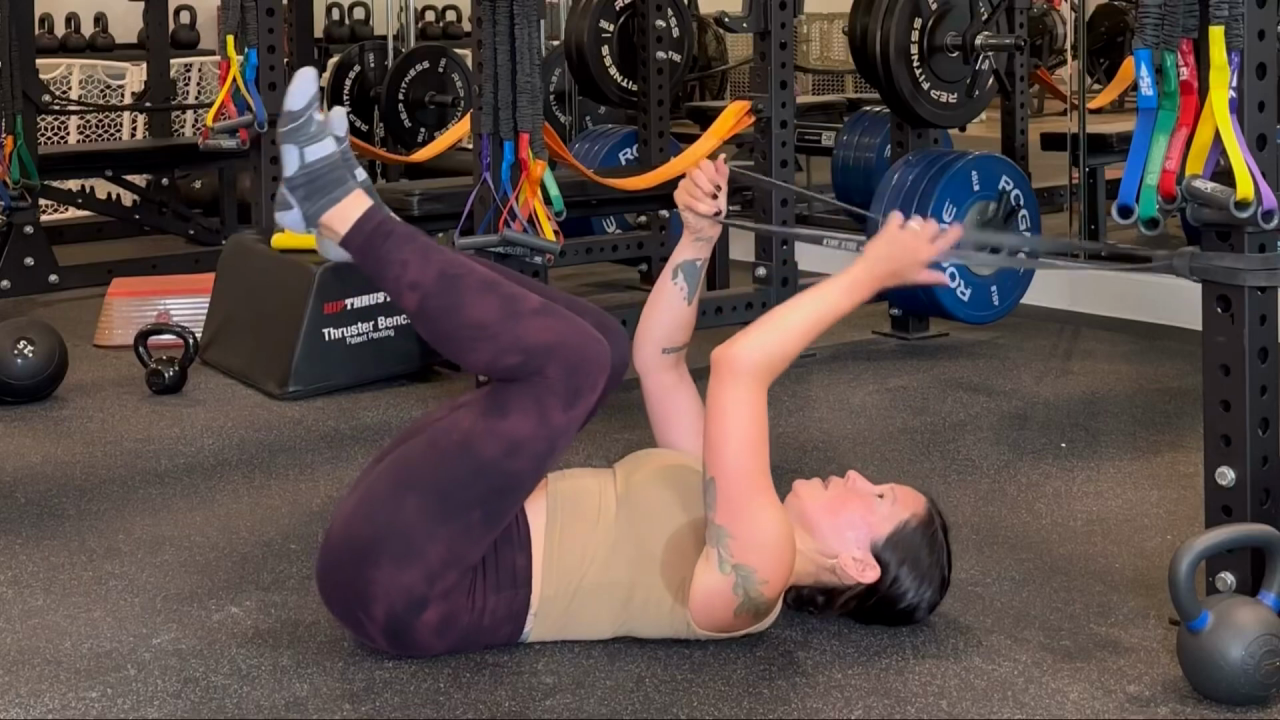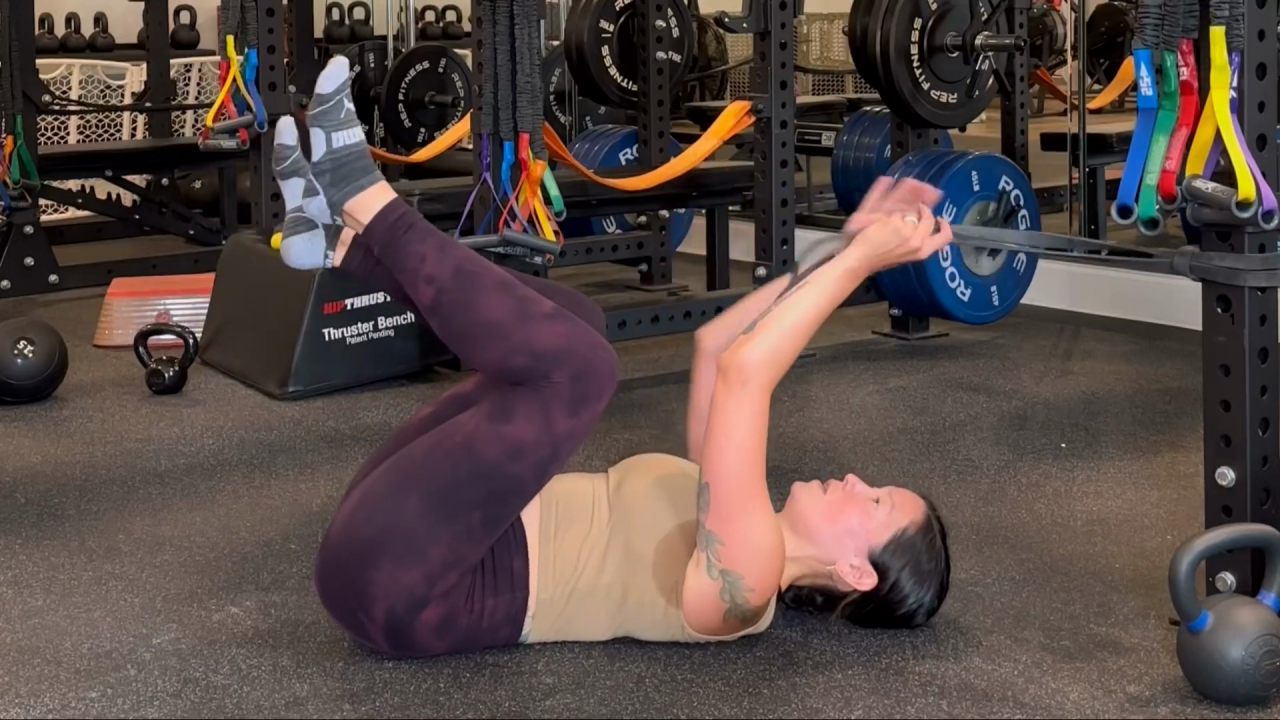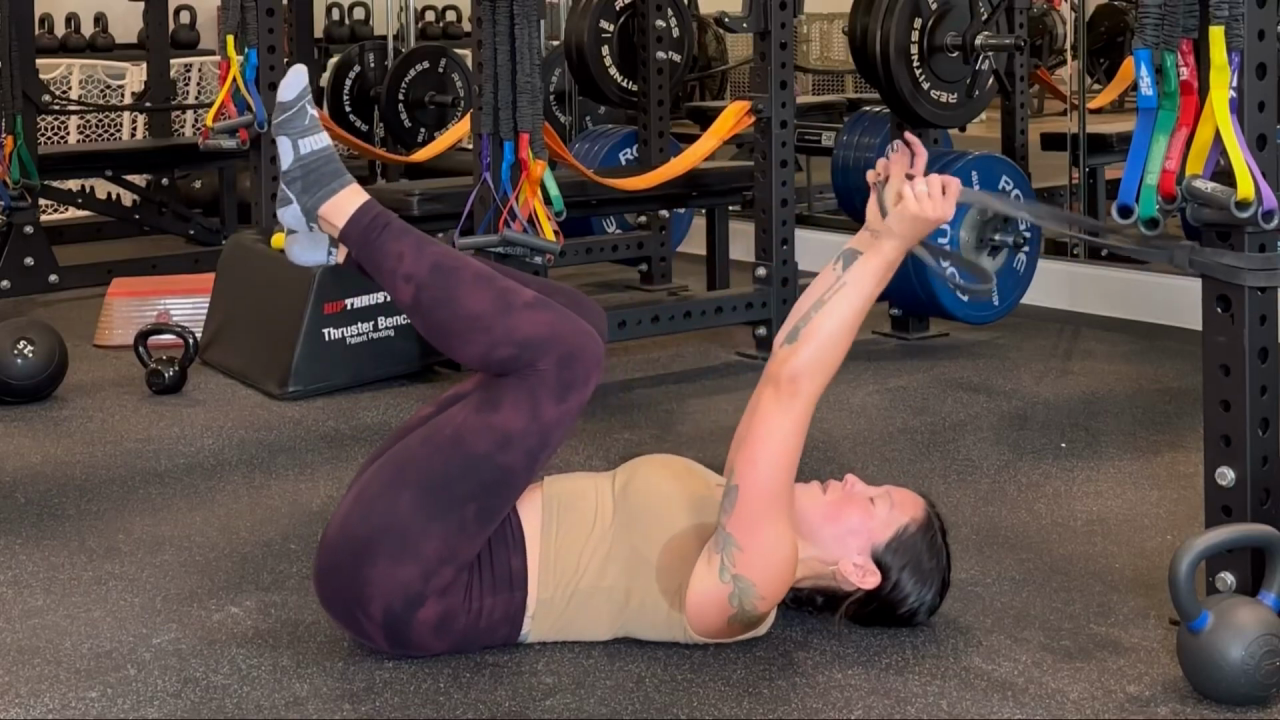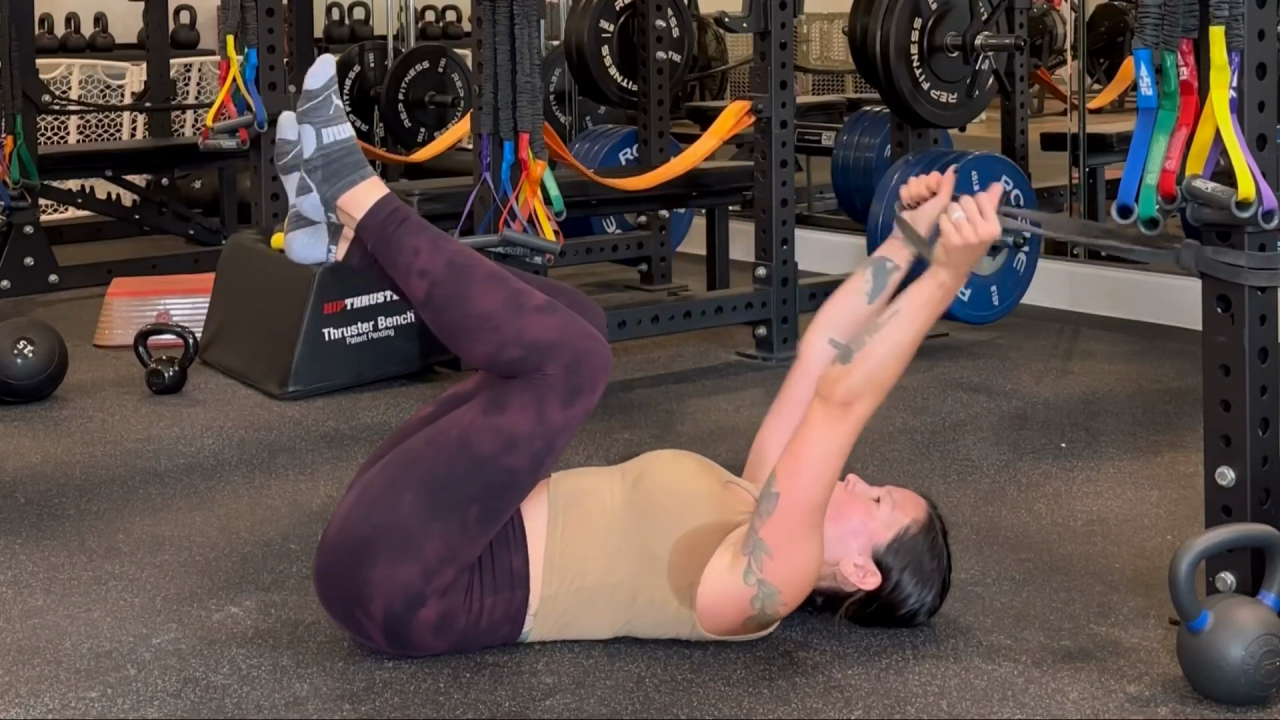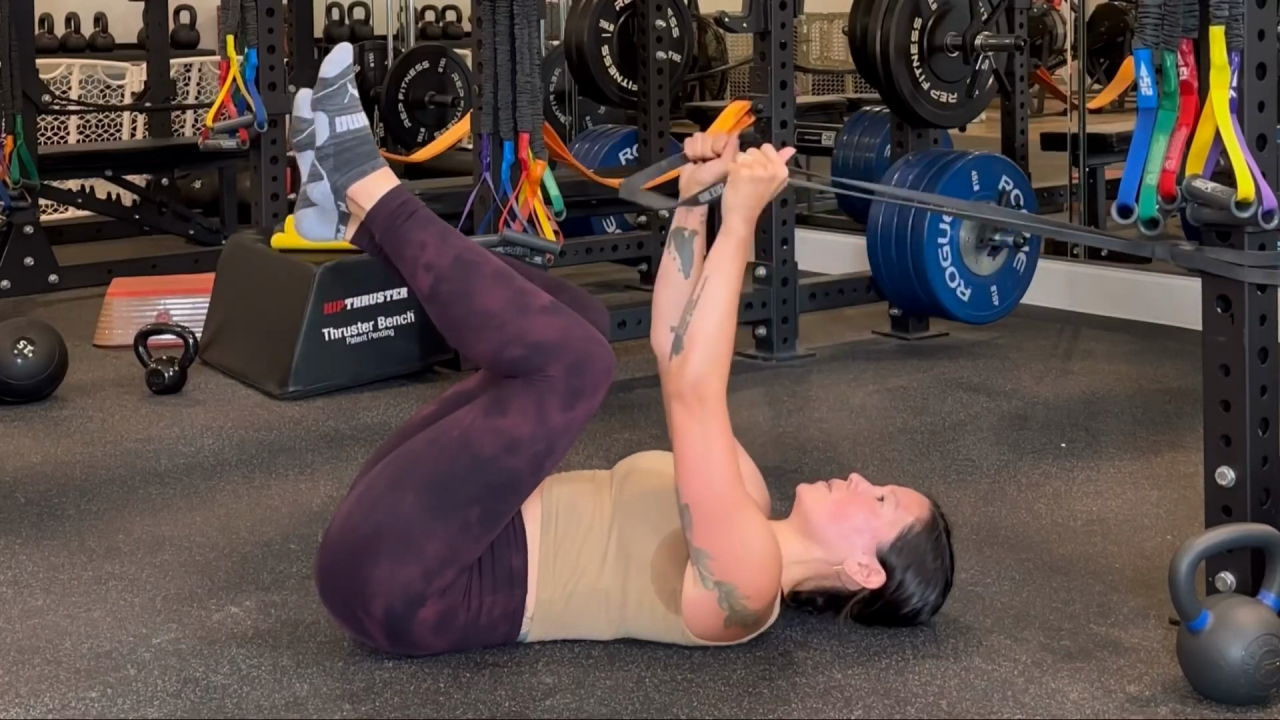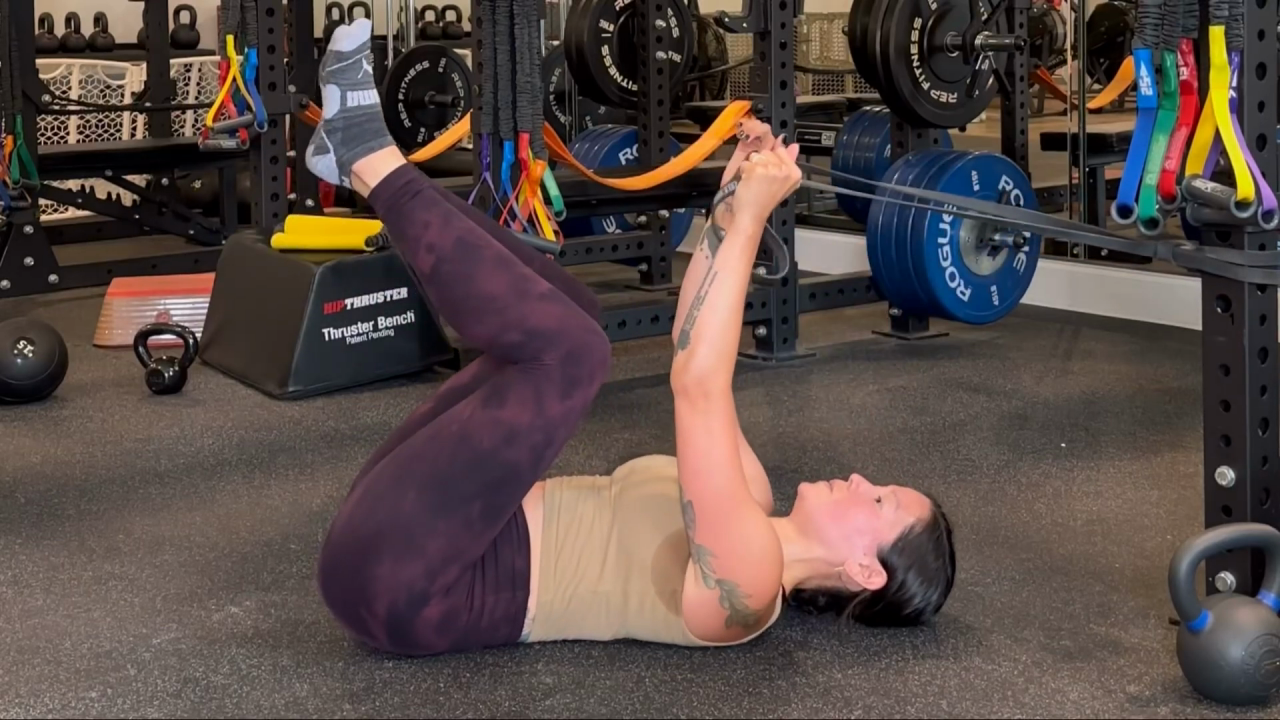
dt=0.4s
person 1, frame 1
left shoulder: (752, 576)
right shoulder: (737, 516)
left elbow: (737, 369)
right elbow: (661, 353)
left wrist: (865, 276)
right wrist: (699, 234)
left hip: (396, 574)
right hip: (407, 543)
left knee: (567, 355)
right knee: (598, 338)
left ankle: (340, 209)
right ankle: (365, 224)
person 1, frame 2
left shoulder: (744, 580)
right shoulder: (746, 530)
left elbow: (742, 373)
right elbow: (716, 343)
left wrist: (859, 259)
right wrist: (845, 252)
left hip: (393, 576)
right hip: (405, 528)
left knee: (576, 362)
right knee: (567, 324)
left ankle: (363, 201)
right ankle: (337, 240)
person 1, frame 3
left shoulder: (751, 583)
right shoulder: (753, 533)
left elbow: (790, 386)
right elbow: (796, 361)
left wrist: (891, 247)
right wrist: (874, 235)
left hip: (394, 578)
right hip: (409, 532)
left knee: (561, 350)
right knee: (570, 320)
left ankle: (338, 204)
right ankle: (342, 243)
person 1, frame 4
left shoulder: (769, 586)
right shoulder: (753, 515)
left elbow: (841, 400)
right elbow: (821, 362)
left wrist: (945, 274)
right wrist: (905, 243)
left hip: (395, 575)
right hip: (422, 527)
left knee: (567, 353)
right knee: (570, 322)
left ankle: (358, 197)
right ankle: (346, 237)
person 1, frame 5
left shoulder: (746, 583)
right shoulder: (749, 516)
left elbow: (692, 394)
right elbow: (677, 351)
left wrist: (741, 223)
right wrist: (691, 207)
left hip: (393, 573)
right hip: (421, 521)
left knee: (572, 356)
right knee: (571, 320)
left ankle: (368, 187)
right ankle: (354, 211)
person 1, frame 6
left shoulder: (745, 582)
right shoulder: (749, 509)
left elbow: (697, 389)
right elbow: (698, 357)
left wrist: (747, 223)
right wrist: (732, 205)
left hip: (397, 575)
right hip: (426, 523)
left knee: (568, 347)
right knee: (563, 316)
left ankle: (374, 164)
right ankle: (365, 165)
